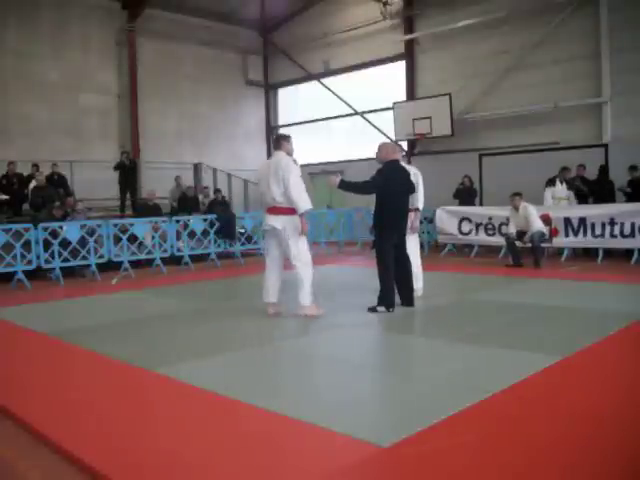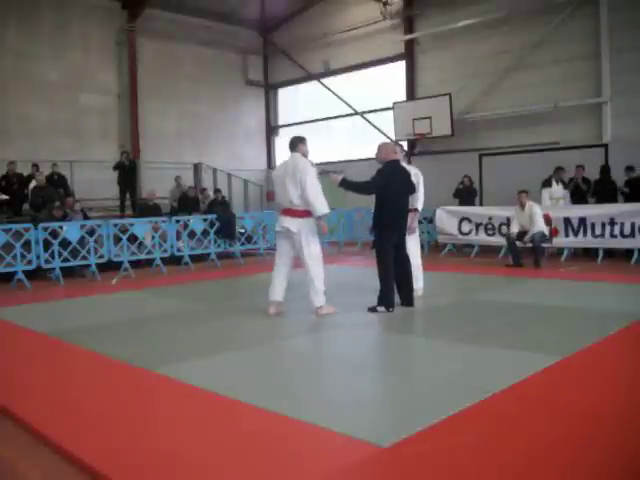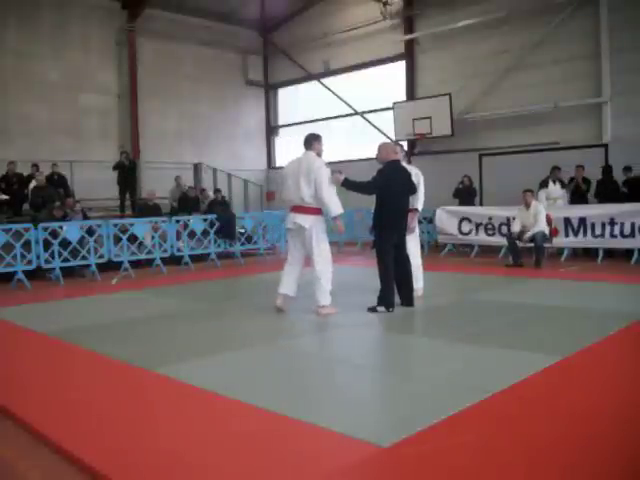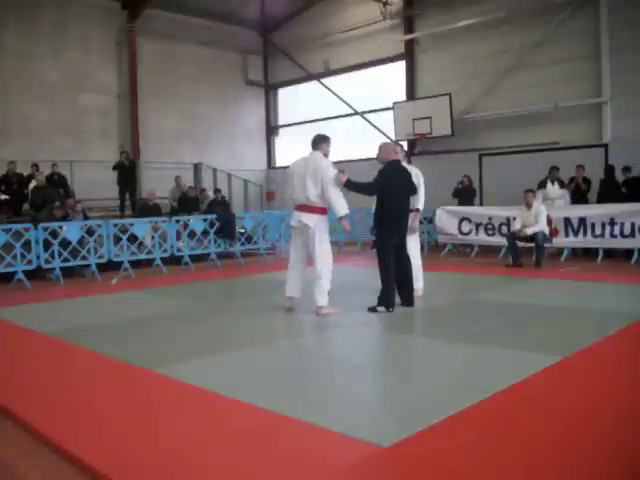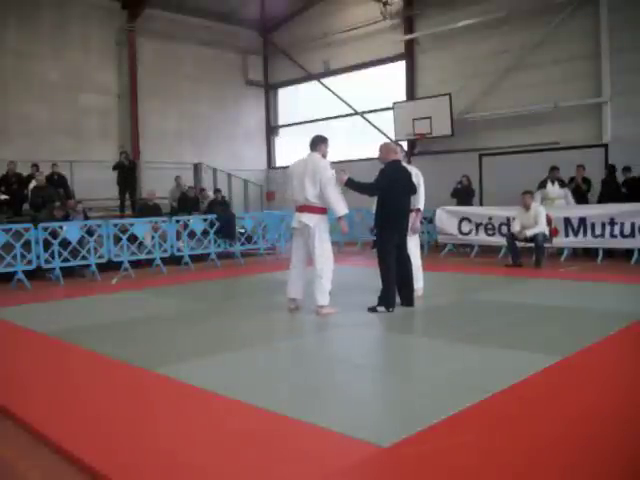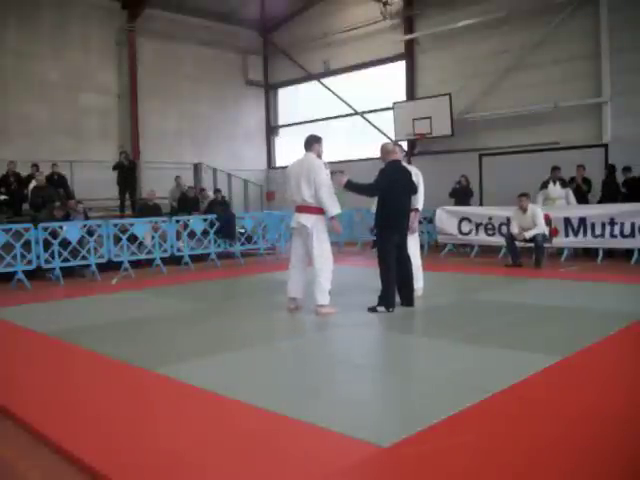
dt=0.2s
person 1, frame 1
left shoulder: (266, 166)
right shoulder: (287, 162)
right elbow: (295, 190)
right wrist: (303, 215)
left hip: (271, 217)
right hip: (288, 217)
left knee: (273, 263)
right knee: (302, 261)
left ankle: (271, 304)
right ankle: (306, 305)
person 1, frame 2
left shoulder: (279, 169)
right shoulder: (304, 165)
right elbow: (312, 192)
right wrist: (321, 217)
left hip: (284, 219)
right hip: (302, 220)
left knee: (281, 263)
right knee: (314, 263)
left ankle: (274, 304)
right ankle: (320, 305)
person 1, frame 3
left shoulder: (291, 165)
right shoulder: (318, 164)
left elbow: (286, 193)
right elbow: (326, 192)
right wrist: (336, 217)
left hip: (294, 216)
right hip: (312, 218)
left knee: (293, 259)
right knee: (322, 261)
left ankle: (281, 297)
right ankle: (323, 305)
person 1, frame 4
left shoulder: (296, 164)
right shoulder: (325, 164)
left elbow: (291, 191)
right elbow: (332, 192)
right wrist: (342, 217)
left hip: (298, 215)
right hip: (316, 217)
left knee: (296, 259)
right knee: (322, 261)
left ankle: (290, 299)
right ankle: (322, 305)
person 1, frame 5
left shoulder: (295, 166)
right shoulder: (322, 164)
left elbow: (292, 193)
right elbow: (331, 192)
right wrist: (341, 217)
left hip: (299, 215)
right hip: (316, 217)
left knee: (298, 260)
right knee: (323, 261)
left ankle: (293, 300)
right ankle: (322, 304)
person 1, frame 6
left shoulder: (293, 167)
right shoulder: (317, 164)
left elbow: (290, 193)
right elbow: (324, 192)
right wrist: (333, 217)
left hip: (298, 216)
right hip: (315, 217)
left knee: (297, 260)
right knee: (323, 260)
left ankle: (293, 300)
right ankle: (322, 304)
person 2, frame 1
left shoulder: (385, 172)
right shoulder: (403, 172)
left elbow: (367, 187)
right elbow: (411, 189)
left wrist: (341, 183)
left hip: (386, 223)
right hip: (399, 222)
left knee: (385, 261)
right knee: (401, 259)
left ankle: (386, 302)
right ankle: (407, 298)
person 2, frame 2
left shoulder: (385, 172)
right shoulder: (403, 172)
left elbow: (368, 188)
right elbow: (411, 189)
left wrist: (342, 182)
left hip: (386, 223)
right hip: (399, 222)
left knee: (385, 261)
right knee: (401, 259)
left ankle: (386, 302)
right ankle: (407, 298)
person 2, frame 3
left shoulder: (386, 172)
right shoulder: (403, 172)
left elbow: (369, 188)
right elbow: (412, 189)
left wrist: (344, 181)
left hip: (386, 223)
right hip: (399, 222)
left knee: (386, 261)
right knee: (401, 259)
left ankle: (386, 302)
right ankle: (407, 298)
person 2, frame 4
left shoulder: (387, 172)
right shoulder: (404, 171)
left elbow: (371, 188)
right elbow: (412, 190)
left wrist: (346, 182)
left hip: (387, 223)
right hip: (400, 222)
left knee: (386, 261)
right knee: (401, 259)
left ankle: (386, 302)
right ankle: (407, 298)
person 2, frame 5
left shoulder: (388, 172)
right shoulder: (404, 171)
left elbow: (372, 189)
right elbow: (412, 190)
left wrist: (348, 181)
left hip: (388, 223)
right hip: (401, 222)
left knee: (387, 261)
right knee: (402, 258)
left ankle: (387, 302)
right ankle: (407, 298)
person 2, frame 6
left shoulder: (387, 172)
right shoulder: (405, 171)
left elbow: (373, 189)
right elbow: (413, 190)
left wrist: (348, 184)
left hip: (388, 222)
right hip: (401, 222)
left knee: (387, 261)
right knee: (402, 258)
left ankle: (387, 302)
right ankle: (407, 298)
person 3, frame 1
left shoulder: (412, 172)
left elbow: (418, 195)
left wrist: (416, 218)
left hip: (407, 217)
left knee: (411, 252)
left ankle: (416, 287)
person 3, frame 2
left shoulder: (413, 172)
left elbow: (418, 196)
left wrist: (414, 218)
left hip: (407, 217)
left knee: (411, 252)
left ankle: (416, 287)
person 3, frame 3
left shoulder: (414, 172)
left elbow: (419, 196)
left wrist: (414, 219)
left hip: (407, 217)
left knee: (411, 253)
left ankle: (416, 286)
person 3, frame 4
left shoulder: (414, 172)
left elbow: (419, 197)
left wrist: (416, 219)
left hip: (407, 218)
left knee: (411, 253)
left ankle: (416, 286)
person 3, frame 5
left shoulder: (413, 172)
right shoulder: (387, 173)
left elbow: (419, 197)
right elbow: (380, 196)
left wrist: (417, 220)
right wrist: (377, 219)
left hip: (407, 218)
right hip: (390, 219)
left knee: (411, 252)
right knee: (391, 253)
left ankle: (416, 286)
right ankle: (396, 285)
person 3, frame 6
left shoulder: (413, 172)
left elbow: (419, 197)
left wrist: (415, 220)
left hip: (407, 218)
left knee: (411, 252)
left ankle: (416, 286)
